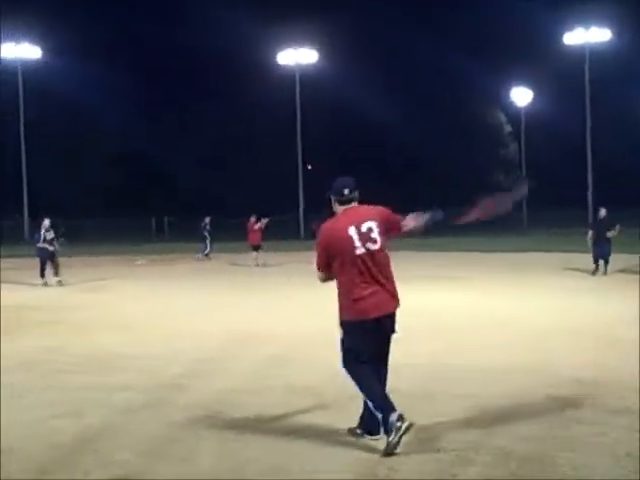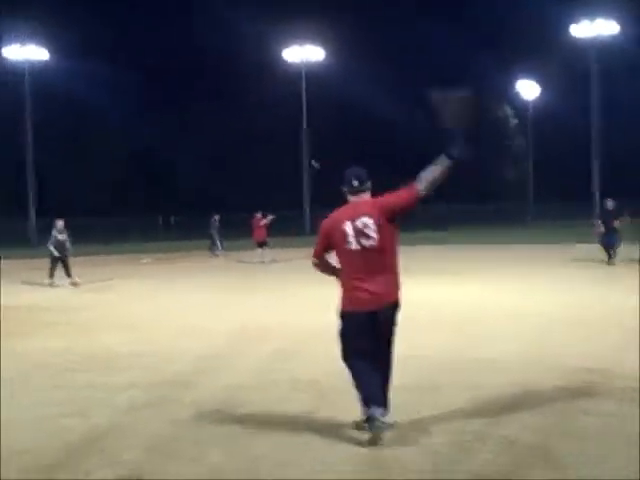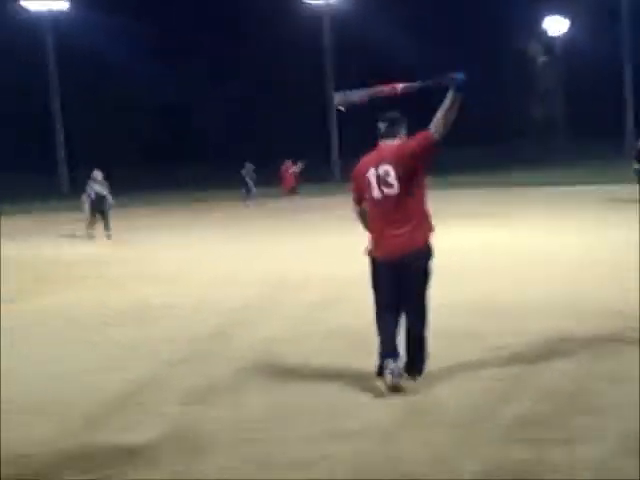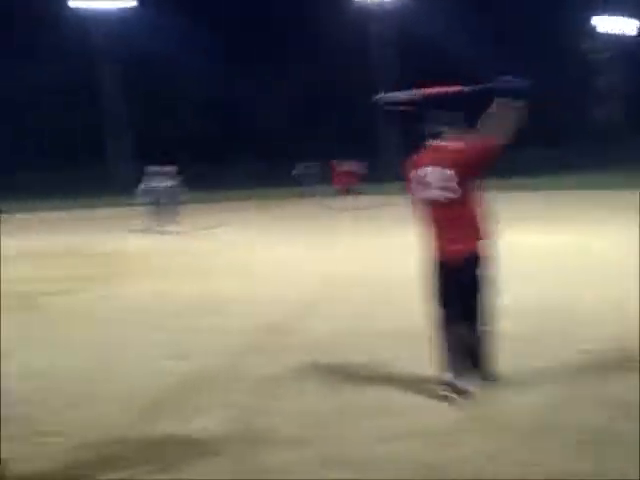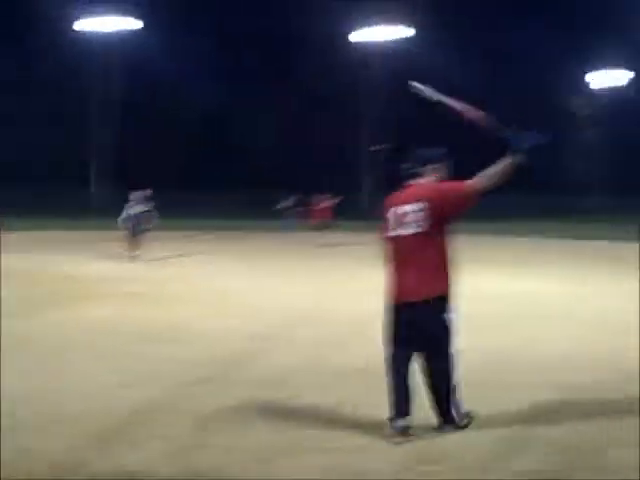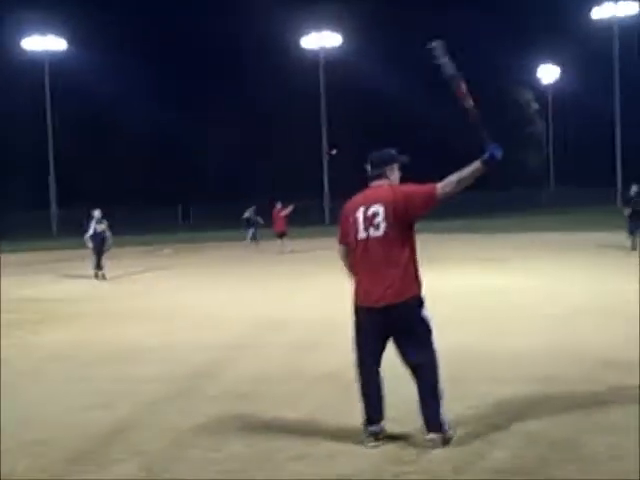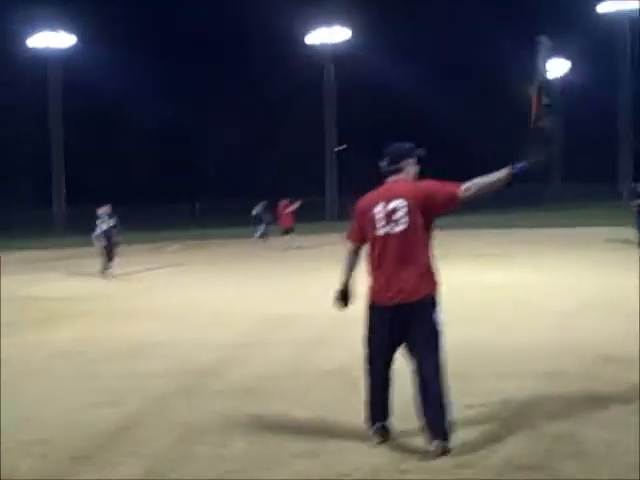
dt=0.2s
person 1, frame 1
left shoulder: (328, 230)
right shoulder: (379, 215)
left elbow: (324, 275)
right elbow: (405, 224)
right wrist: (421, 218)
left hip: (357, 311)
right hip: (386, 307)
left knee: (357, 364)
right knee: (376, 365)
left ankle: (391, 418)
right ankle: (370, 423)
person 1, frame 2
left shoulder: (332, 221)
right shoulder: (383, 206)
left elbow: (318, 261)
right elbow: (421, 187)
right wrist: (447, 158)
left hip: (355, 304)
right hip: (386, 299)
left knee: (357, 357)
right knee: (380, 357)
left ankle: (376, 411)
right ankle: (377, 413)
person 1, frame 3
left shoulder: (362, 166)
right shoulder: (407, 152)
left elbow: (361, 209)
right elbow: (437, 130)
right wrist: (454, 91)
left hip: (383, 252)
right hip: (415, 248)
left knee: (387, 310)
right knee: (415, 308)
left ankle: (390, 364)
right ankle: (413, 366)
person 1, frame 4
left shoulder: (417, 165)
right shoulder: (461, 156)
right elbow: (496, 139)
right wrist: (511, 104)
left hip: (442, 253)
right hip: (465, 251)
left knee: (452, 315)
right knee: (470, 313)
left ankle: (457, 374)
right ankle: (476, 369)
person 1, frame 5
left shoulder: (393, 203)
right shoulder: (437, 194)
right elbow: (480, 184)
right wrist: (515, 156)
left hip: (400, 296)
right hip: (430, 295)
left knee: (399, 357)
right knee: (438, 358)
left ankle: (400, 419)
right ankle: (450, 416)
person 1, frame 6
left shoulder: (351, 206)
right shoulder: (400, 196)
left elbow: (345, 252)
right elbow: (445, 188)
right wrist: (483, 162)
left hip: (367, 300)
right hip: (403, 297)
left knee: (368, 363)
right knee: (422, 360)
left ankle: (373, 427)
right ankle: (435, 427)
person 1, frame 7
left shoulder: (366, 203)
right shoulder: (421, 192)
left elbow: (354, 249)
right elbow: (467, 190)
left wrist: (345, 284)
right wrist: (510, 171)
left hip: (382, 298)
right hip: (418, 295)
left knee: (378, 363)
right knee: (428, 364)
left ankle: (379, 425)
right ankle: (438, 434)
